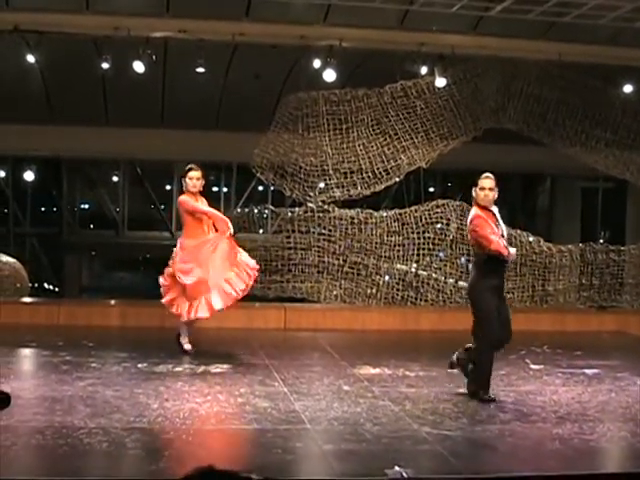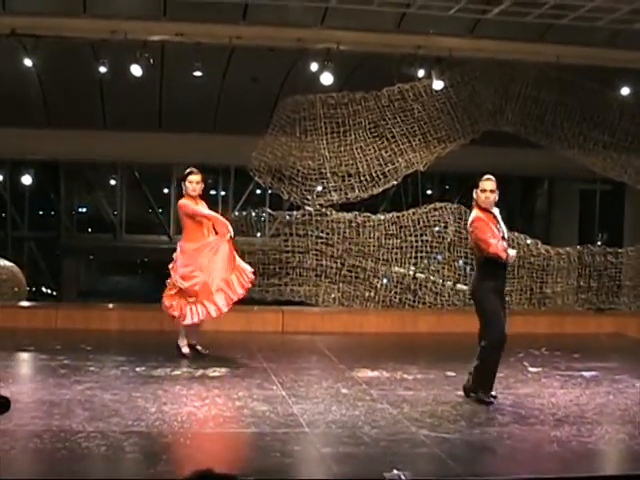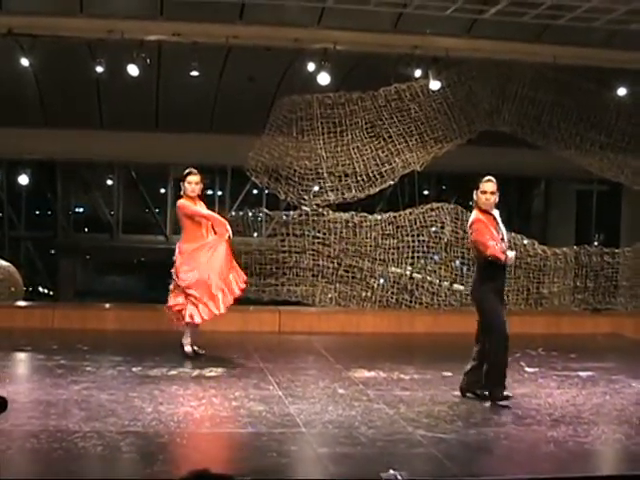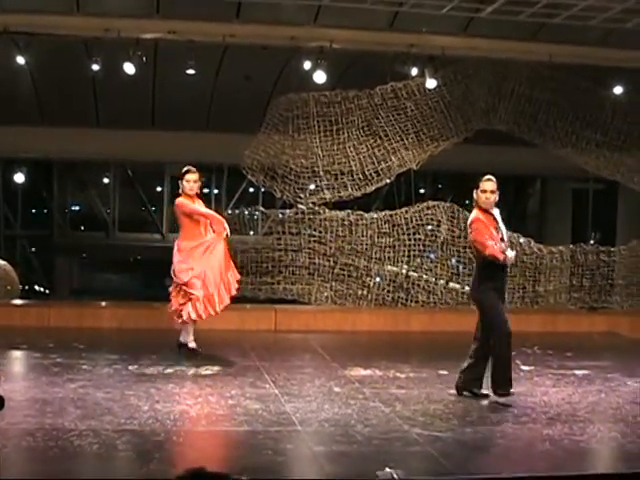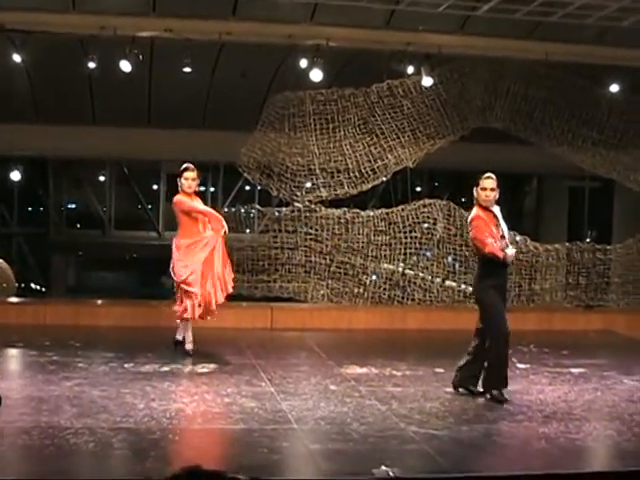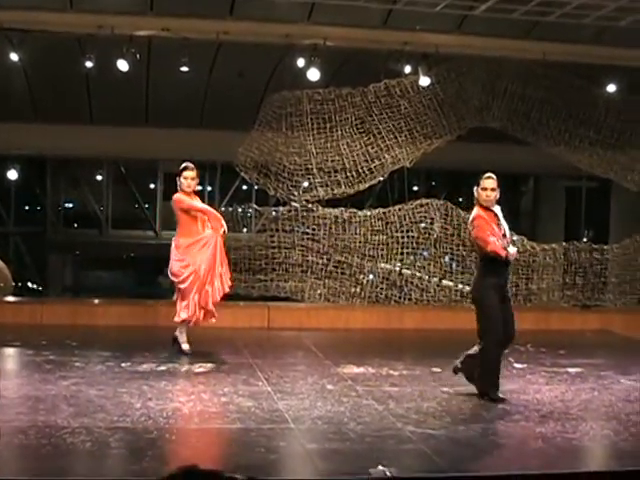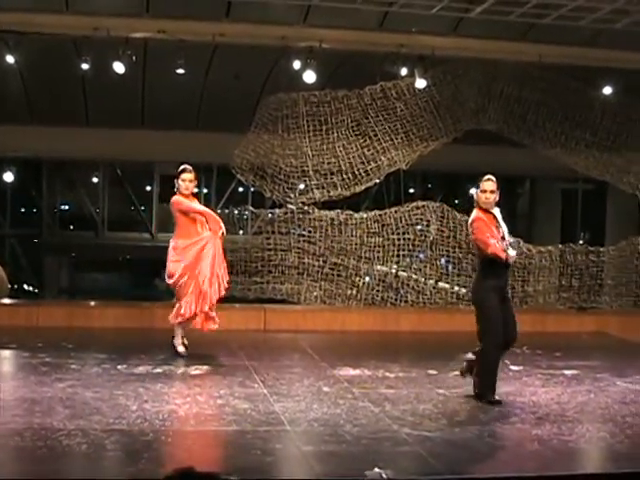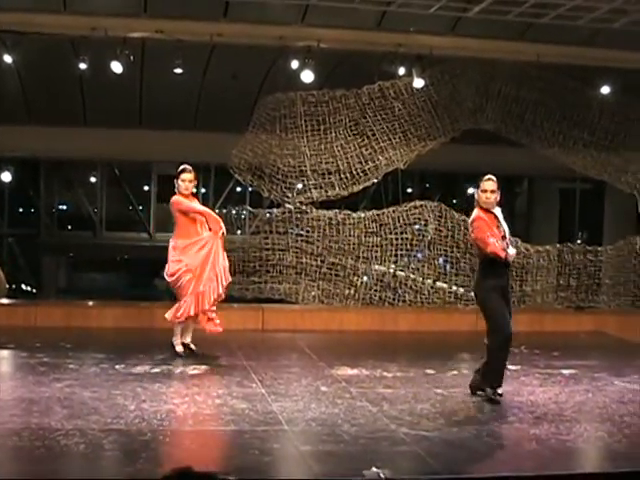
dt=0.1s
person 1, frame 1
left shoulder: (493, 214)
right shoulder: (477, 216)
left elbow: (501, 243)
right elbow: (491, 244)
left wrist: (508, 250)
right wrist: (506, 252)
left hip: (495, 282)
right hip: (483, 283)
left knee: (503, 333)
right knee: (490, 335)
left ankle: (465, 359)
right ankle: (478, 386)
person 1, frame 2
left shoulder: (494, 216)
right shoulder: (478, 218)
left elbow: (502, 245)
right elbow: (489, 246)
left wrist: (508, 252)
right wrist: (507, 254)
left hip: (496, 284)
right hip: (485, 285)
left knee: (495, 336)
right knee: (495, 336)
left ankle: (475, 384)
right ankle: (480, 387)
person 1, frame 3
left shoulder: (494, 217)
right shoulder: (478, 220)
left elbow: (502, 247)
right elbow: (488, 248)
left wrist: (508, 254)
right wrist: (505, 256)
left hip: (496, 285)
right hip: (485, 287)
left knee: (487, 337)
right knee: (500, 334)
left ankle: (472, 383)
right ankle: (495, 388)
person 1, frame 4
left shoulder: (494, 216)
right shoulder: (477, 219)
left elbow: (502, 246)
right elbow: (487, 248)
left wrist: (507, 253)
right wrist: (504, 256)
left hip: (496, 284)
right hip: (485, 285)
left knee: (486, 336)
right knee: (502, 332)
left ankle: (468, 382)
right ankle: (501, 384)
person 1, frame 5
left shoulder: (494, 214)
right shoulder: (477, 217)
left elbow: (503, 244)
right elbow: (487, 246)
left wrist: (508, 251)
right wrist: (504, 254)
left hip: (498, 282)
right hip: (486, 283)
left knee: (486, 334)
right knee: (499, 333)
left ankle: (465, 379)
right ankle: (494, 385)
person 1, frame 6
left shoulder: (496, 214)
right shoulder: (478, 217)
left elbow: (505, 243)
right elbow: (489, 245)
left wrist: (509, 250)
right wrist: (506, 253)
left hip: (499, 281)
right hip: (487, 282)
left knee: (507, 333)
right knee: (494, 335)
left ankle: (468, 364)
right ankle: (487, 387)
person 1, frame 7
left shoulder: (496, 216)
right shoulder: (478, 218)
left elbow: (505, 244)
right elbow: (488, 246)
left wrist: (509, 251)
right wrist: (505, 254)
left hip: (500, 283)
right hip: (486, 285)
left knee: (509, 334)
right knee: (493, 336)
left ankle: (475, 363)
right ankle: (483, 389)
person 1, frame 8
left shoulder: (497, 215)
right shoulder: (478, 218)
left elbow: (506, 244)
right elbow: (488, 246)
left wrist: (509, 250)
right wrist: (505, 254)
left hip: (501, 283)
right hip: (488, 284)
left knee: (503, 335)
right knee: (500, 333)
left ankle: (482, 380)
right ankle: (490, 384)
person 2, frame 1
left shoulder: (202, 200)
right shoulder: (183, 200)
left elbow: (209, 222)
right elbow: (206, 211)
left wrist: (222, 231)
right wrist: (226, 222)
left hip: (205, 250)
right hip: (189, 250)
left knee: (203, 293)
right knee: (190, 294)
left ankle: (184, 332)
right ankle: (184, 339)
person 2, frame 2
left shoulder: (202, 203)
right shoulder: (183, 204)
left elbow: (209, 225)
right elbow: (207, 214)
left wrist: (222, 234)
right wrist: (227, 225)
left hip: (205, 254)
right hip: (190, 254)
left knee: (204, 297)
right knee: (191, 297)
left ankle: (192, 340)
right ankle: (182, 341)
person 2, frame 3
left shoulder: (200, 204)
right shoulder: (182, 204)
left elbow: (209, 227)
right elbow: (207, 215)
left wrist: (220, 235)
right wrist: (226, 226)
left hip: (204, 254)
right hip: (188, 254)
left knee: (203, 296)
right knee: (193, 296)
left ankle: (188, 340)
right ankle: (187, 342)
person 2, frame 4
left shoulder: (199, 202)
right shoulder: (180, 202)
left elbow: (206, 225)
right elbow: (205, 213)
left wrist: (218, 233)
right wrist: (224, 224)
left hip: (202, 252)
right hip: (187, 252)
left knee: (202, 295)
right knee: (193, 293)
left ankle: (184, 338)
right ankle: (189, 339)
person 2, frame 5
left shoulder: (196, 199)
right shoulder: (178, 200)
left elbow: (205, 223)
right elbow: (203, 210)
left wrist: (216, 230)
right wrist: (222, 222)
left hip: (201, 250)
right hip: (185, 250)
left knee: (198, 293)
right knee: (191, 293)
left ankle: (180, 336)
right ankle: (187, 339)
person 2, frame 6
left shoulder: (195, 198)
right shoulder: (178, 198)
left elbow: (204, 222)
right elbow: (203, 209)
left wrist: (215, 229)
right wrist: (221, 221)
left hip: (199, 249)
right hip: (184, 249)
left knee: (199, 293)
right knee: (189, 293)
left ankle: (179, 333)
right ankle: (183, 339)
person 2, frame 7
left shoulder: (194, 201)
right shoulder: (176, 200)
left elbow: (203, 224)
right elbow: (201, 210)
left wrist: (214, 231)
right wrist: (219, 223)
left hip: (198, 251)
right hip: (182, 251)
left knee: (198, 294)
right knee: (185, 295)
left ankle: (182, 336)
right ankle: (177, 340)
person 2, frame 8
left shoulder: (194, 201)
right shoulder: (176, 200)
left elbow: (202, 223)
right elbow: (201, 210)
left wrist: (214, 231)
right wrist: (219, 223)
left hip: (198, 252)
right hip: (182, 251)
left knee: (199, 295)
right knee: (186, 295)
left ankle: (187, 338)
right ankle: (177, 339)
